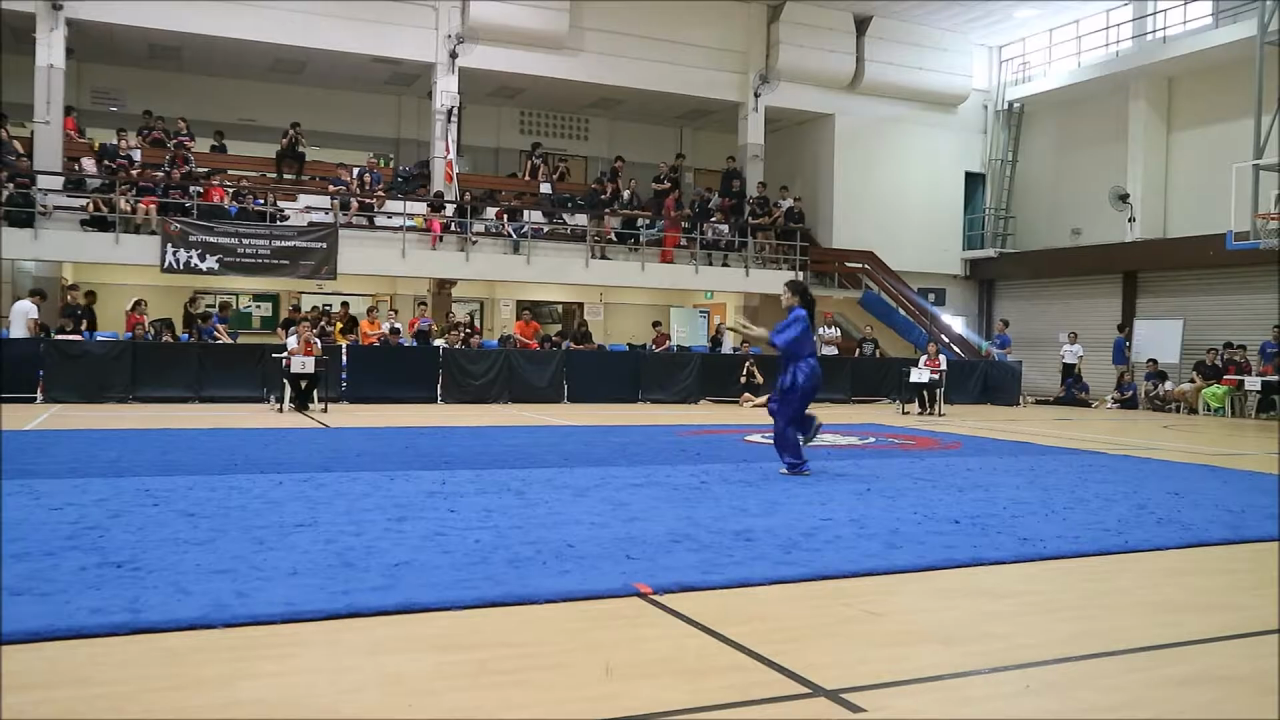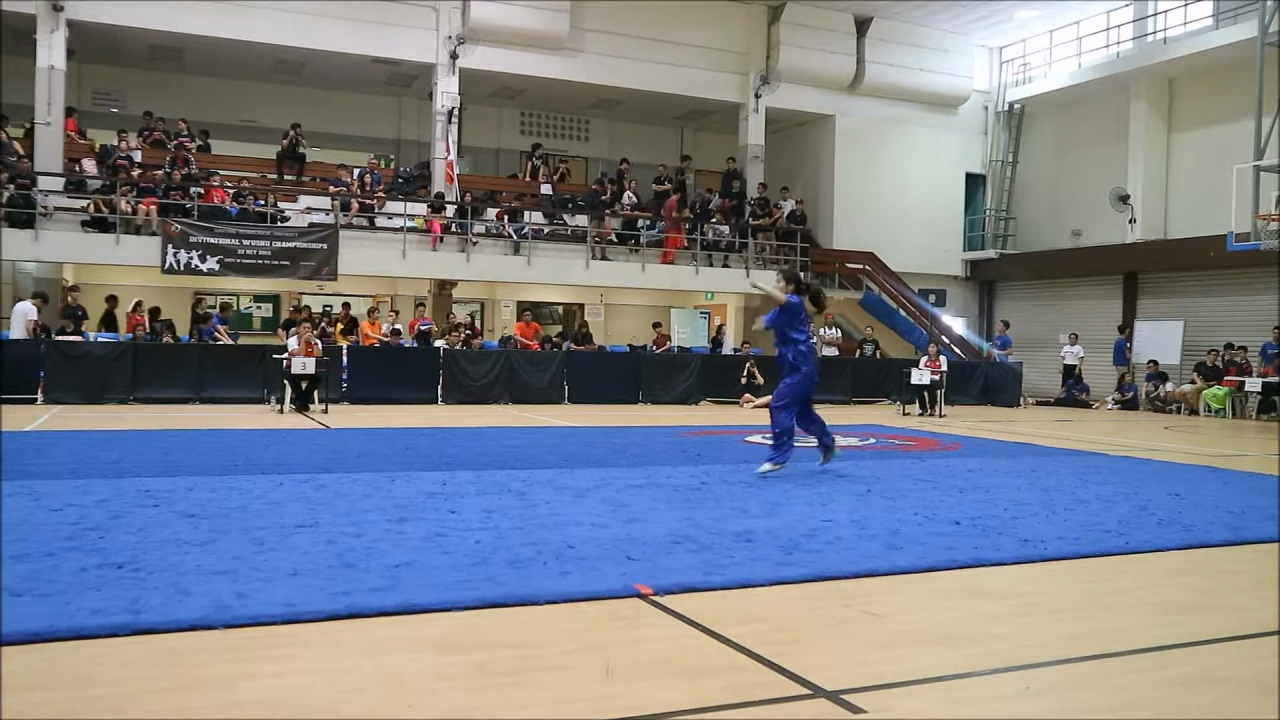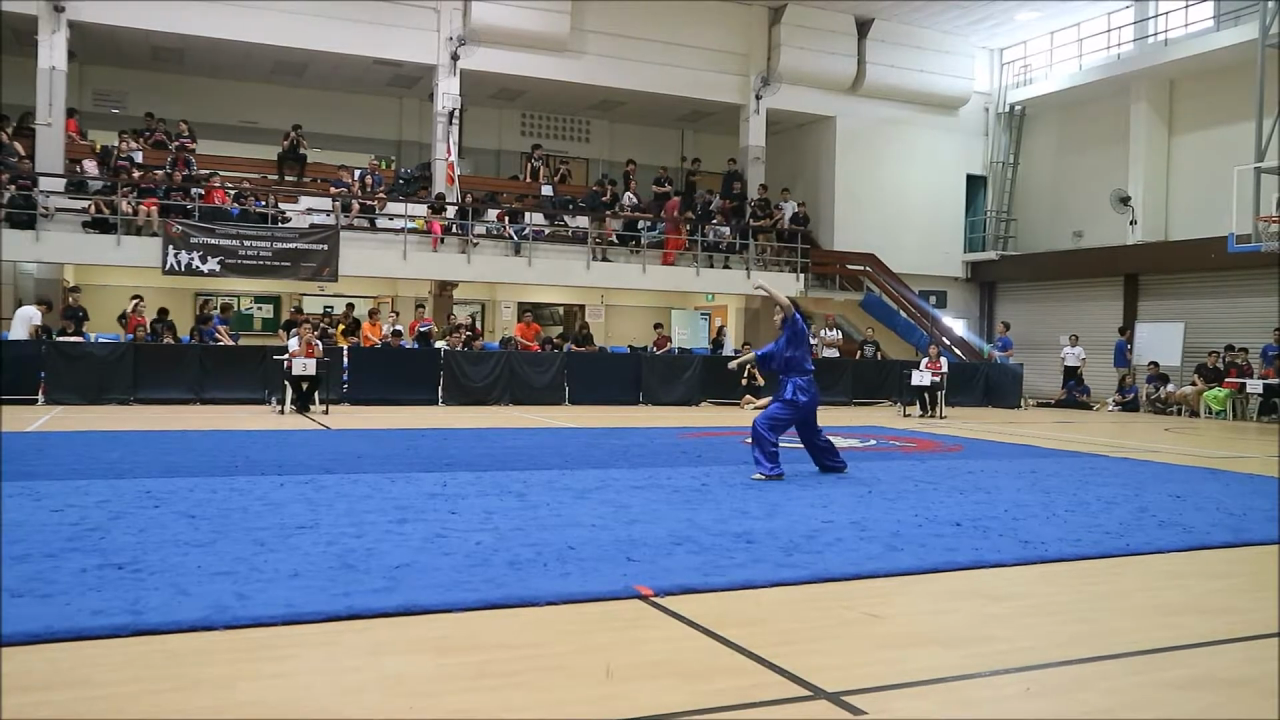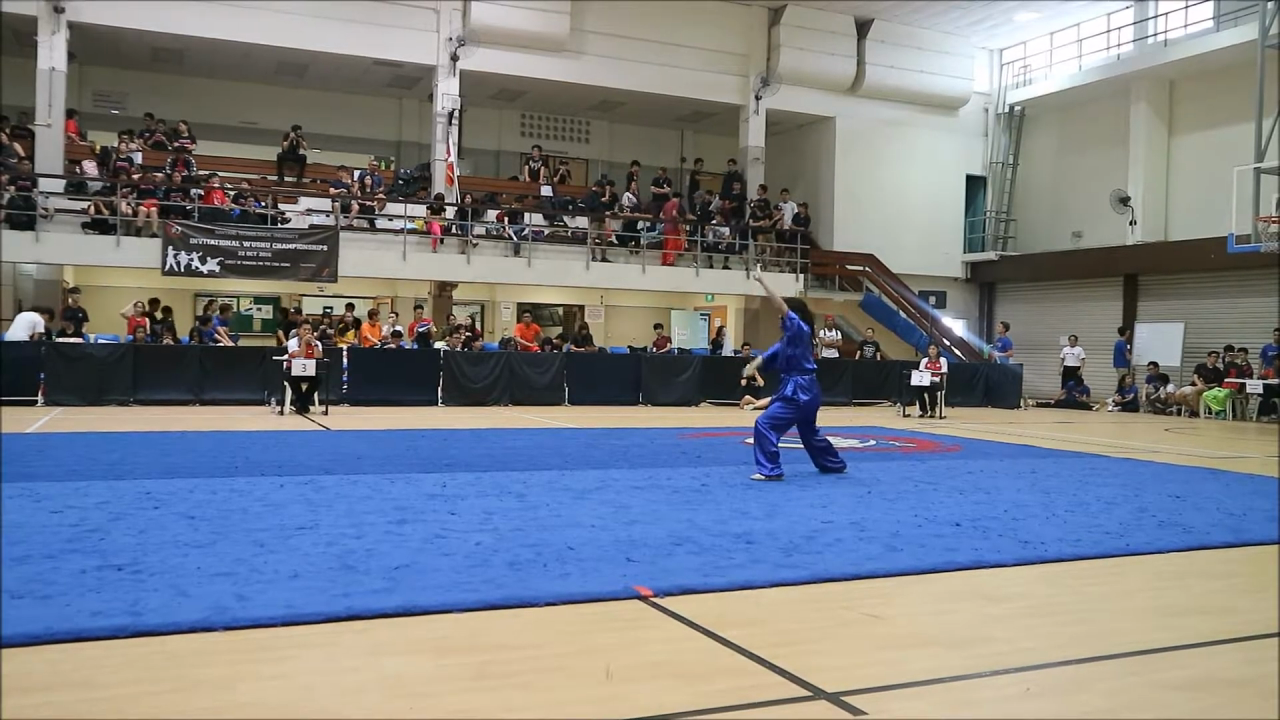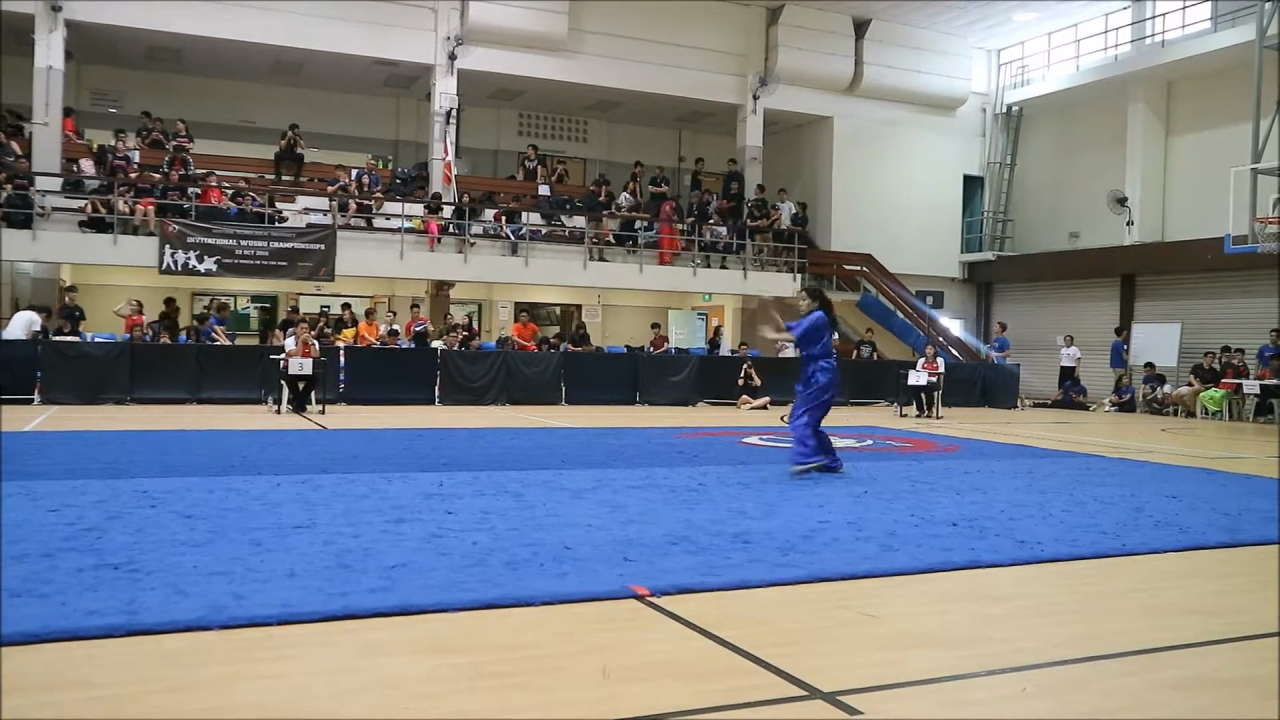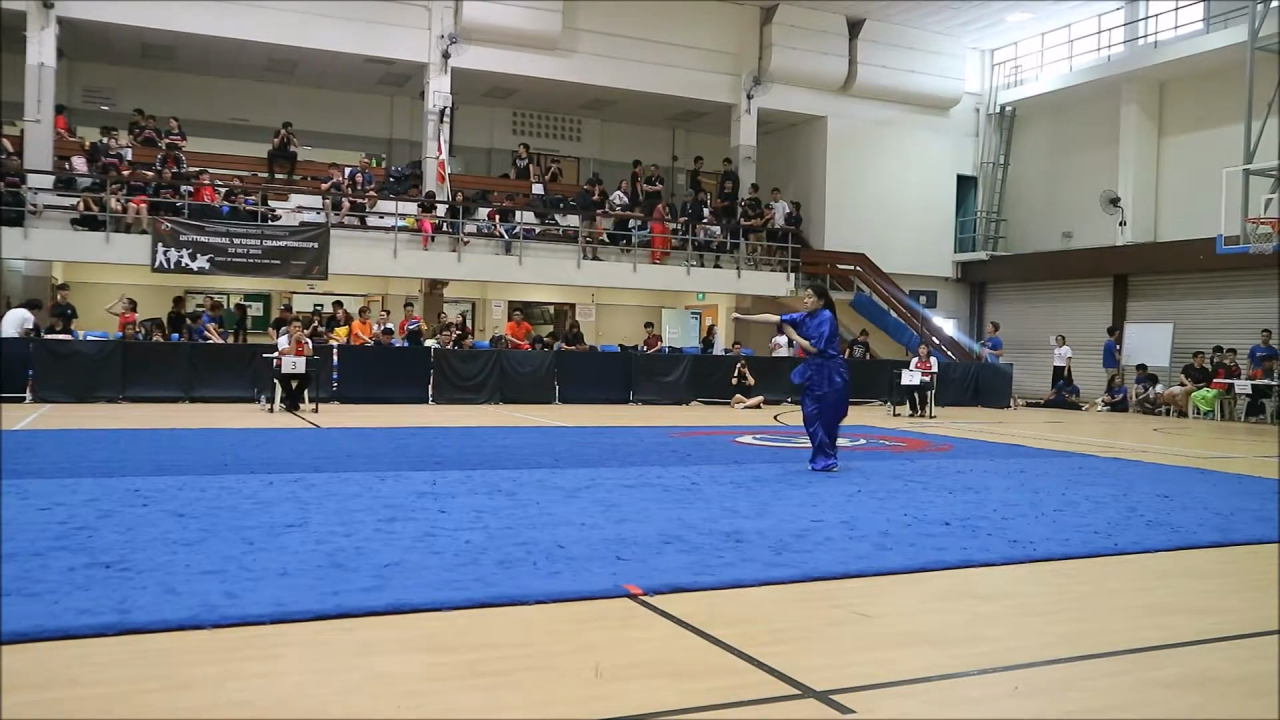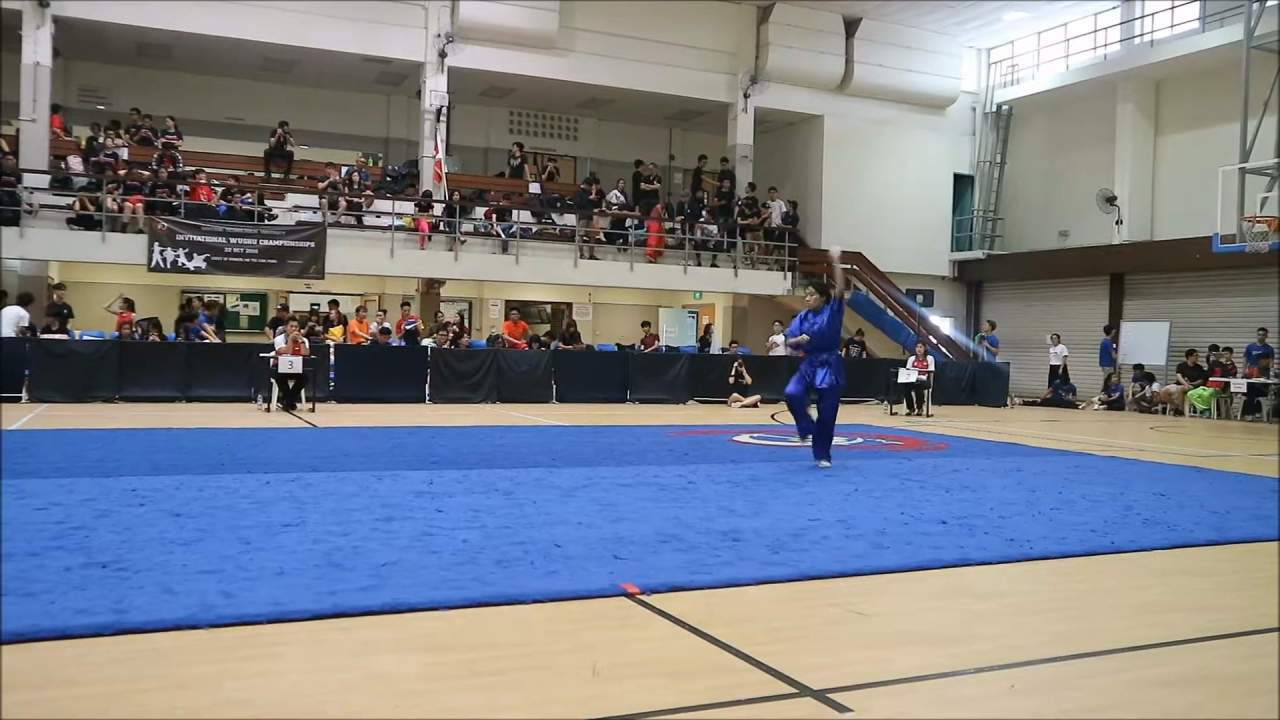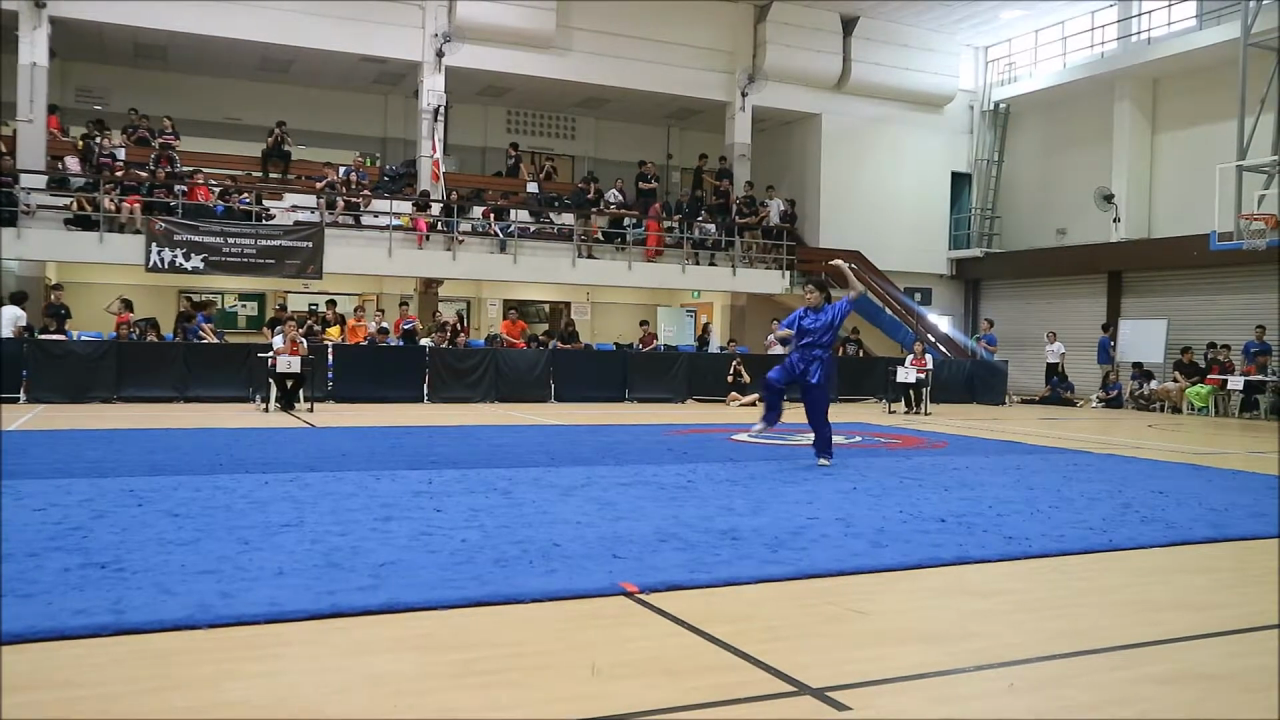
dt=0.3s
person 1, frame 1
left shoulder: (799, 317)
right shoulder: (797, 316)
left elbow: (777, 341)
right elbow: (775, 336)
left wrist: (746, 333)
right wrist: (748, 328)
left hip: (801, 374)
right hip: (802, 373)
left knee: (786, 421)
right knee: (777, 407)
left ankle: (797, 466)
right ankle: (808, 422)
person 1, frame 2
left shoulder: (794, 303)
right shoulder: (780, 311)
left elbow: (782, 299)
right elbow: (765, 323)
left wrist: (759, 285)
right wrist: (759, 324)
left hip: (801, 363)
right hip: (798, 364)
left knee: (780, 407)
right knee: (802, 410)
left ankle: (776, 458)
right ankle: (827, 445)
person 1, frame 3
left shoulder: (797, 332)
right shoulder: (781, 341)
left elbow: (787, 305)
right elbow: (759, 354)
left wrist: (763, 286)
right wrist: (738, 361)
left hip: (798, 393)
right hip: (799, 393)
left knee: (762, 424)
right knee: (811, 434)
left ankle: (771, 470)
right ankle: (836, 464)
person 1, frame 4
left shoulder: (799, 330)
right shoulder: (788, 340)
left elbow: (781, 306)
right elbow: (768, 356)
left wrist: (762, 281)
right wrist: (752, 367)
left hip: (799, 390)
right hip: (807, 390)
left knee: (765, 424)
right knee: (809, 433)
left ankle: (770, 470)
right ankle: (835, 464)
person 1, frame 5
left shoulder: (817, 318)
right shoulder: (810, 320)
left elbow: (794, 337)
right elbow: (787, 328)
left wrist: (772, 336)
left hip: (820, 376)
right hip: (819, 375)
left knee: (800, 418)
right knee: (810, 422)
left ankle: (808, 458)
right ankle: (830, 462)
person 1, frame 6
left shoulder: (827, 318)
right shoulder: (802, 318)
left elbow: (814, 347)
right elbow: (774, 318)
left wrist: (793, 335)
right wrist: (745, 317)
left hip: (831, 373)
right hip: (813, 373)
left knee: (830, 417)
right knee: (813, 418)
left ankle: (825, 459)
right ankle: (824, 459)
person 1, frame 7
left shoulder: (832, 311)
right shoulder: (802, 319)
left elbow: (840, 288)
right elbow: (790, 342)
left wrist: (836, 262)
right wrist: (798, 339)
left hip: (829, 367)
right hip: (809, 366)
left knee: (826, 414)
right knee: (792, 395)
left ankle: (823, 455)
right ankle: (807, 428)
person 1, frame 8
left shoulder: (834, 310)
right shoulder: (800, 314)
left elbow: (856, 290)
right elbow: (781, 332)
left wrist: (843, 267)
right wrist: (781, 333)
left hip: (818, 364)
right hip: (796, 359)
left knee: (817, 413)
right knee: (771, 381)
left ankle: (823, 453)
right ankle: (771, 417)
